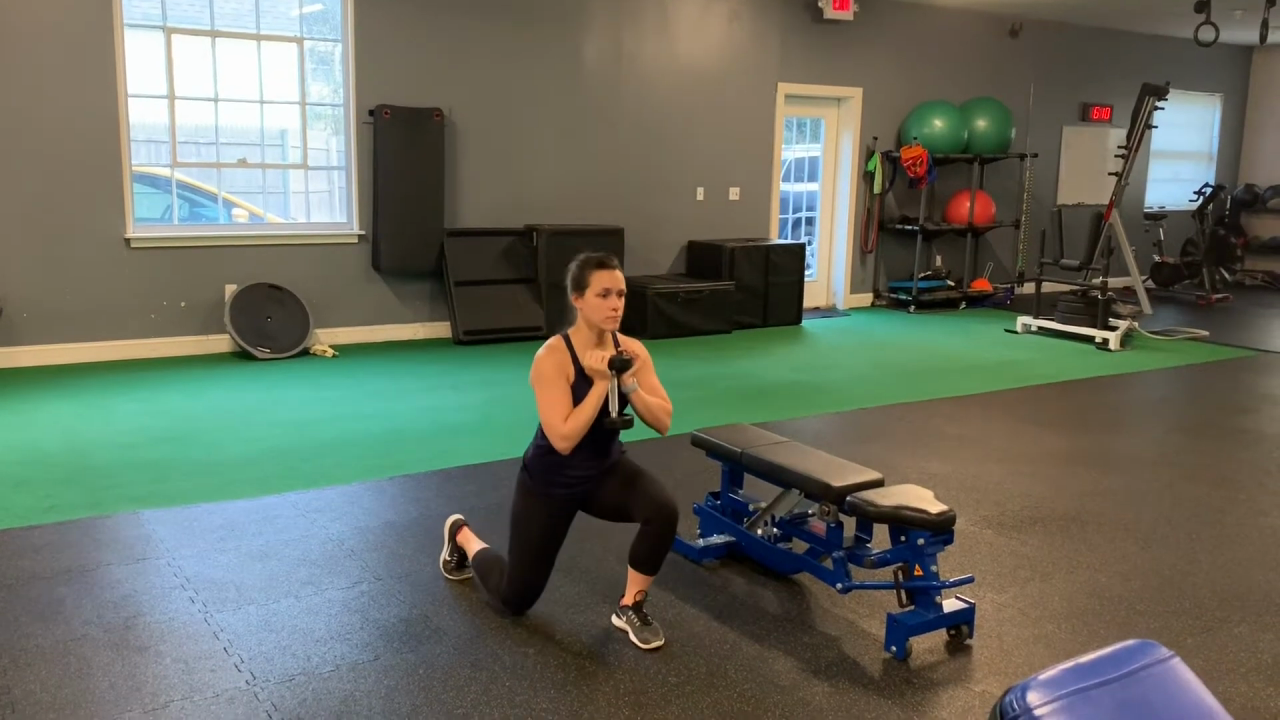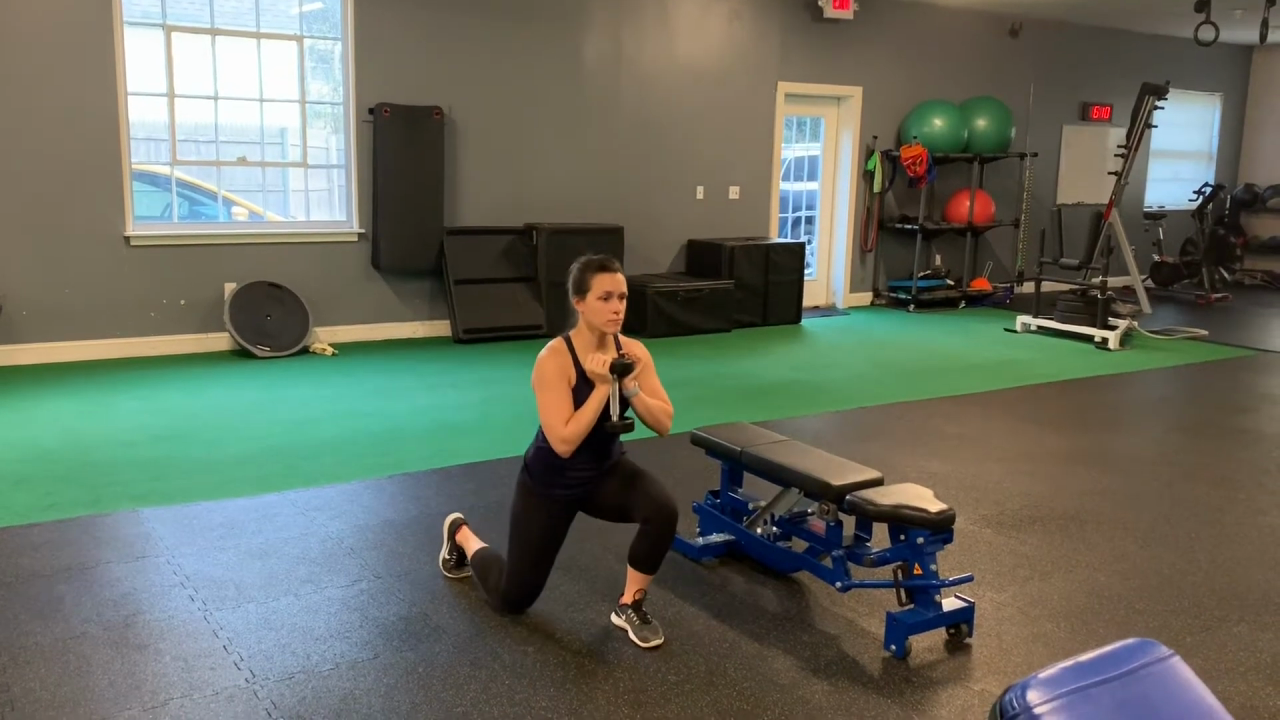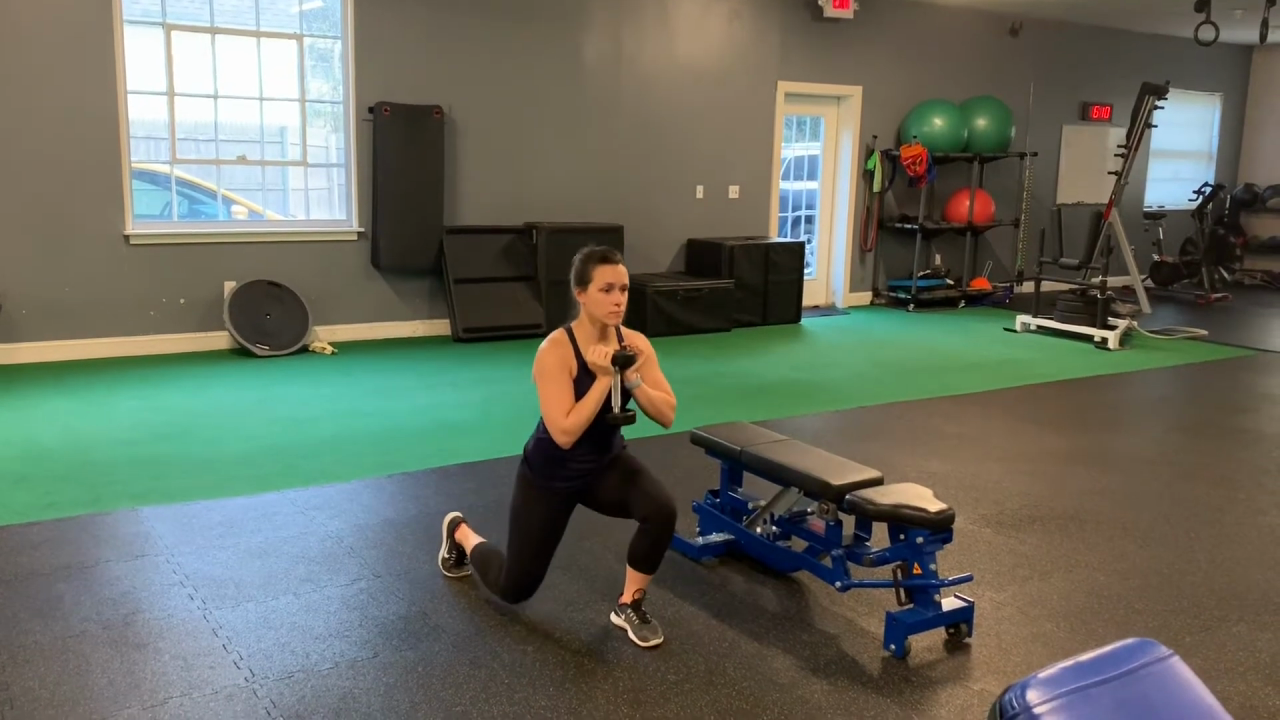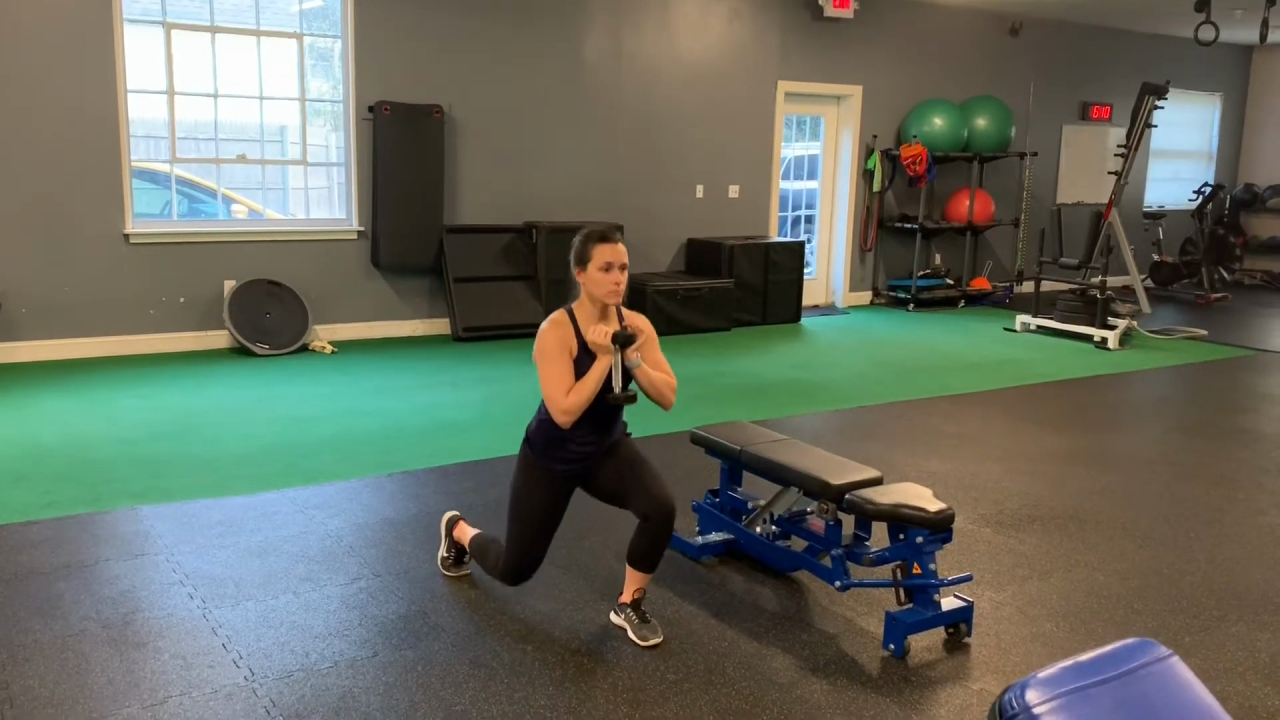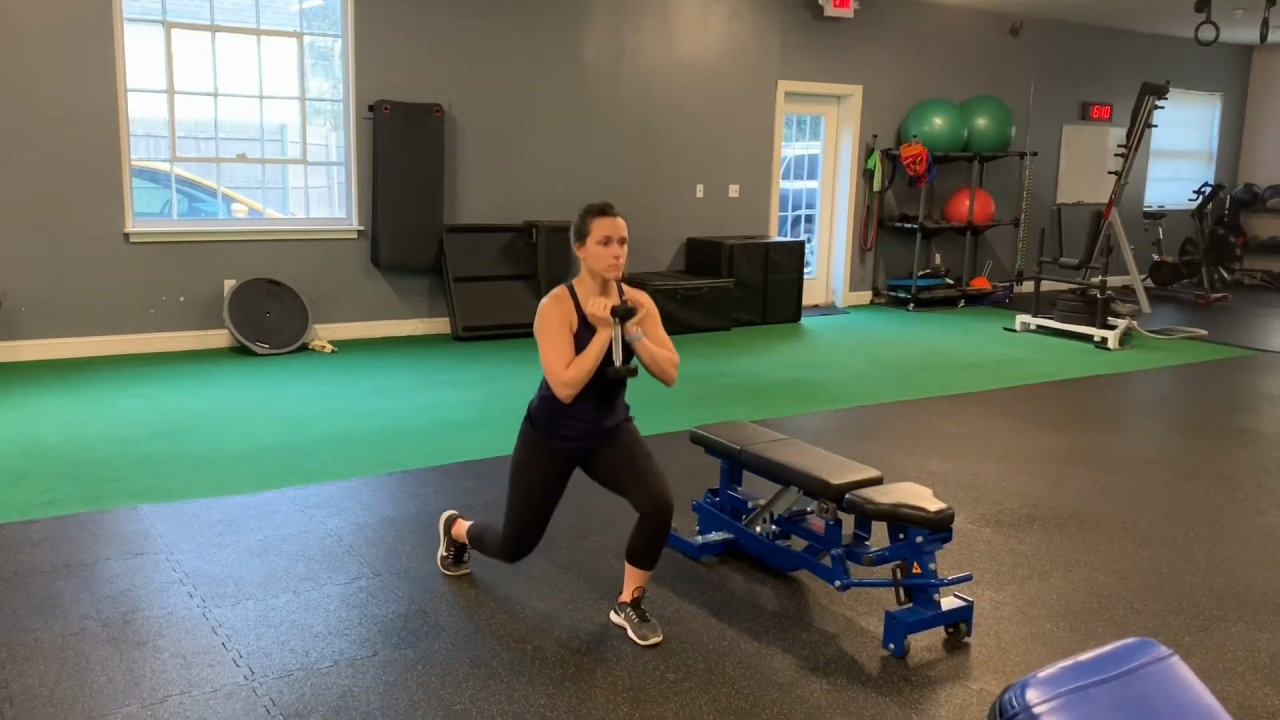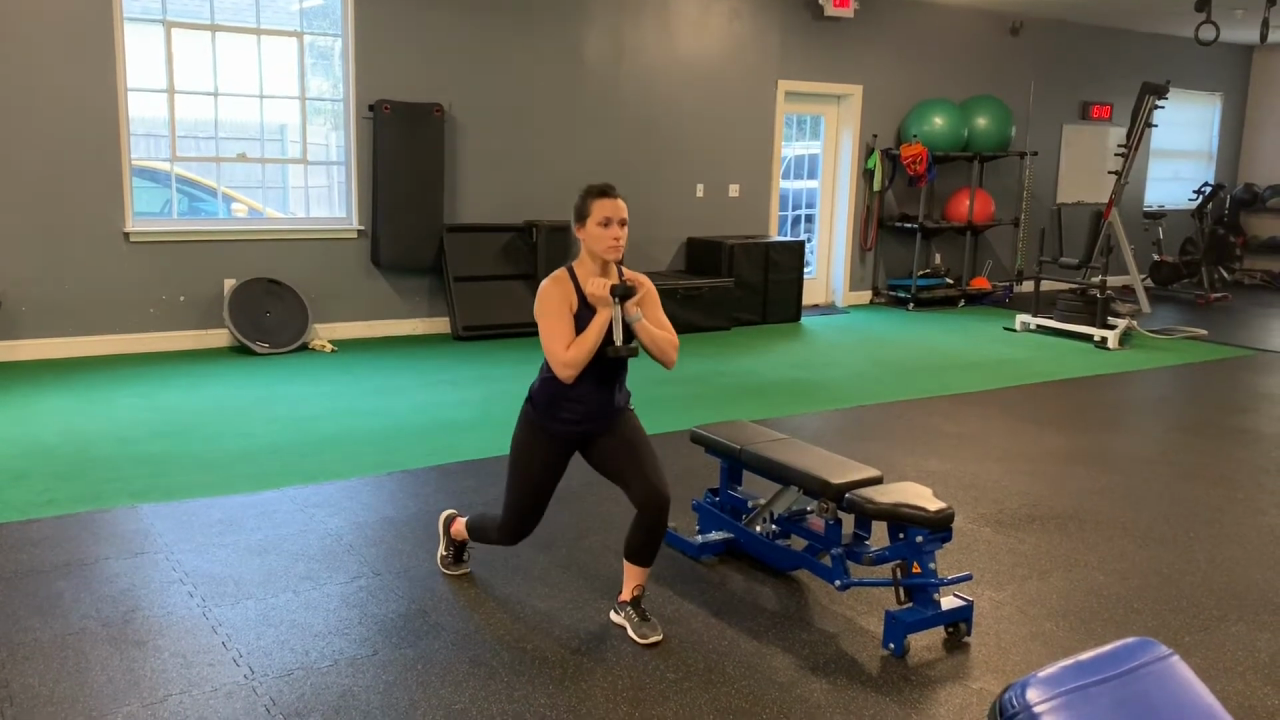
dt=0.1s
person 1, frame 1
left shoulder: (632, 350)
right shoulder: (553, 357)
left elbow: (664, 421)
right elbow: (563, 438)
left wrist: (629, 384)
right wrist: (601, 382)
left hip: (605, 470)
right hip: (550, 482)
left knee: (664, 512)
right knee: (517, 598)
left ankle: (631, 608)
right ankle: (462, 535)
person 1, frame 2
left shoulder: (633, 352)
right shoulder: (554, 359)
left elbow: (664, 423)
right elbow: (563, 442)
left wrist: (630, 388)
right wrist: (603, 386)
left hip: (606, 471)
right hip: (550, 483)
left knee: (663, 511)
right knee: (515, 599)
left ankle: (630, 606)
right ankle: (461, 534)
person 1, frame 3
left shoulder: (635, 343)
right shoulder: (555, 350)
left elbow: (667, 414)
right elbow: (564, 432)
left wrist: (632, 379)
right wrist: (605, 377)
left hip: (606, 464)
right hip: (549, 476)
left knee: (662, 511)
right knee: (516, 588)
left ankle: (629, 606)
right ankle: (459, 532)
person 1, frame 4
left shoulder: (637, 325)
right shoulder: (556, 331)
left elbow: (668, 397)
right elbow: (564, 413)
left wrist: (632, 359)
right wrist: (604, 357)
left hip: (607, 449)
right hip: (550, 459)
left knee: (660, 508)
right knee: (515, 570)
left ankle: (629, 604)
right ankle: (458, 530)
person 1, frame 5
left shoulder: (638, 302)
right shoulder: (557, 306)
left elbow: (670, 373)
right elbow: (565, 386)
left wrist: (631, 333)
right wrist: (604, 330)
left hip: (609, 430)
right hip: (551, 437)
left knee: (659, 504)
right knee: (515, 545)
left ankle: (628, 604)
right ankle: (455, 528)
person 1, frame 6
left shoulder: (638, 285)
right shoulder: (557, 288)
left elbow: (670, 356)
right elbow: (566, 367)
left wrist: (631, 313)
right wrist: (604, 312)
left hip: (610, 416)
right hip: (551, 421)
left knee: (656, 499)
right knee: (513, 528)
left ankle: (629, 601)
right ankle: (455, 527)
